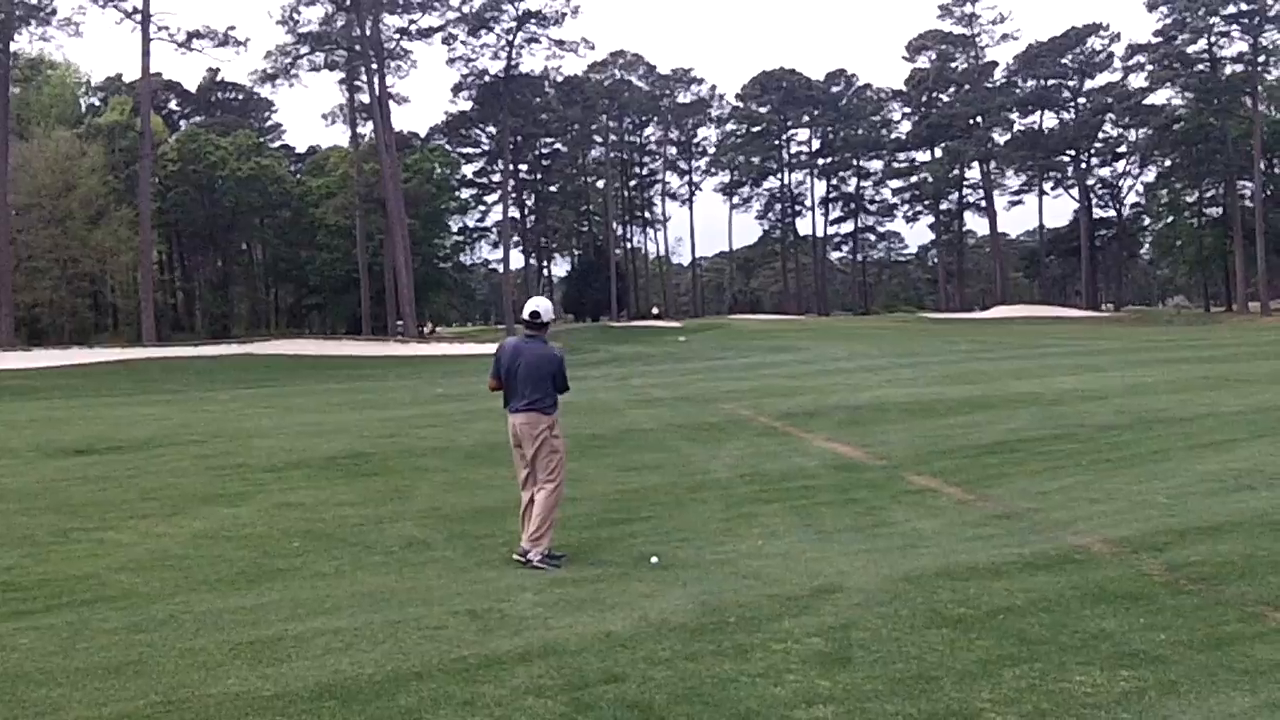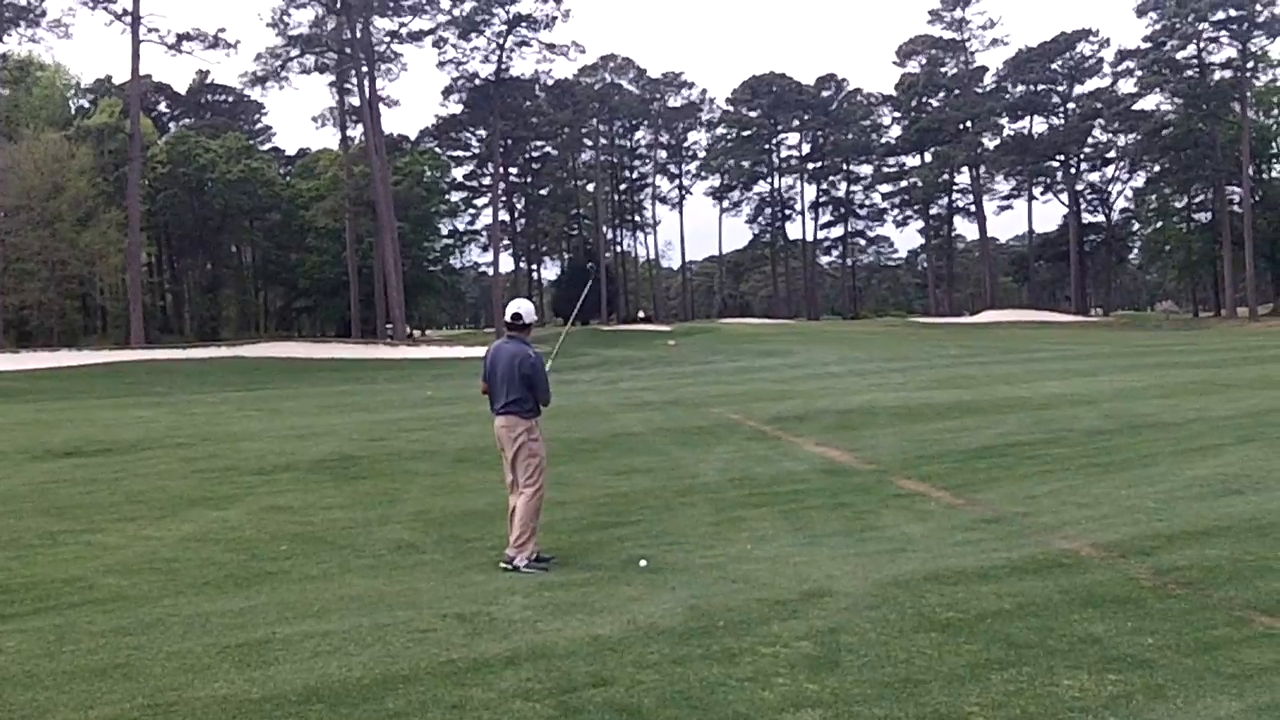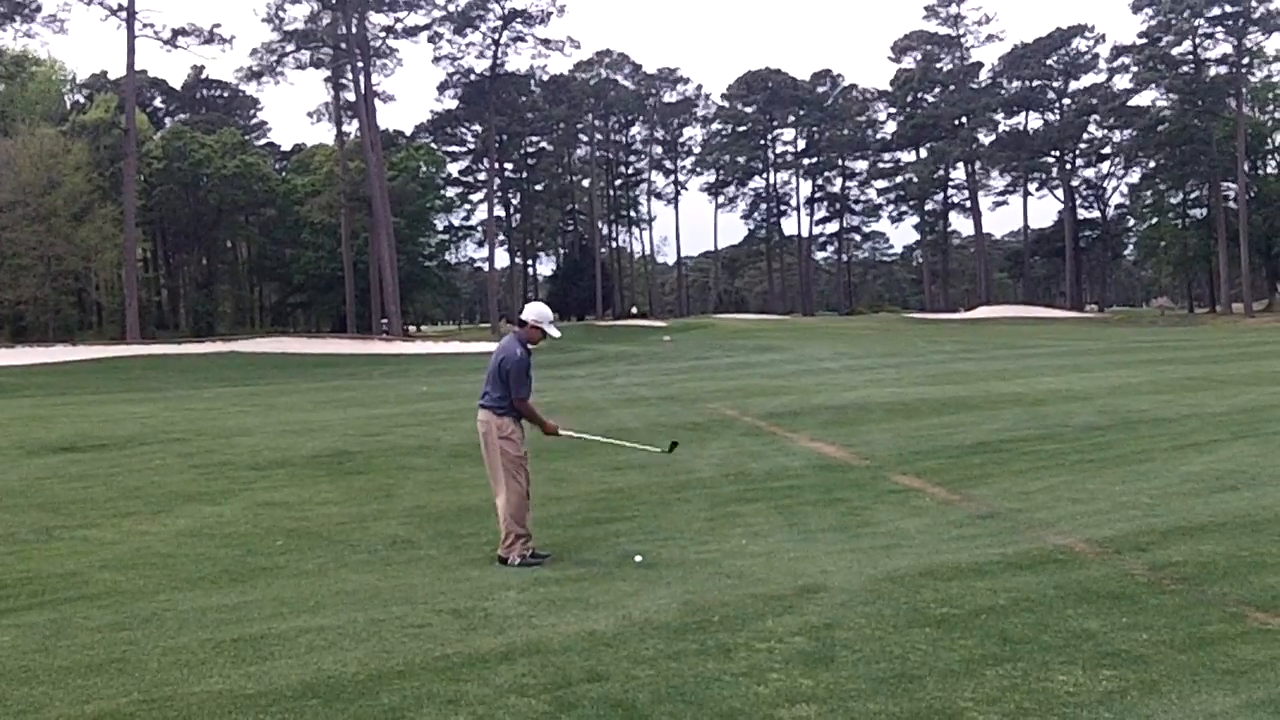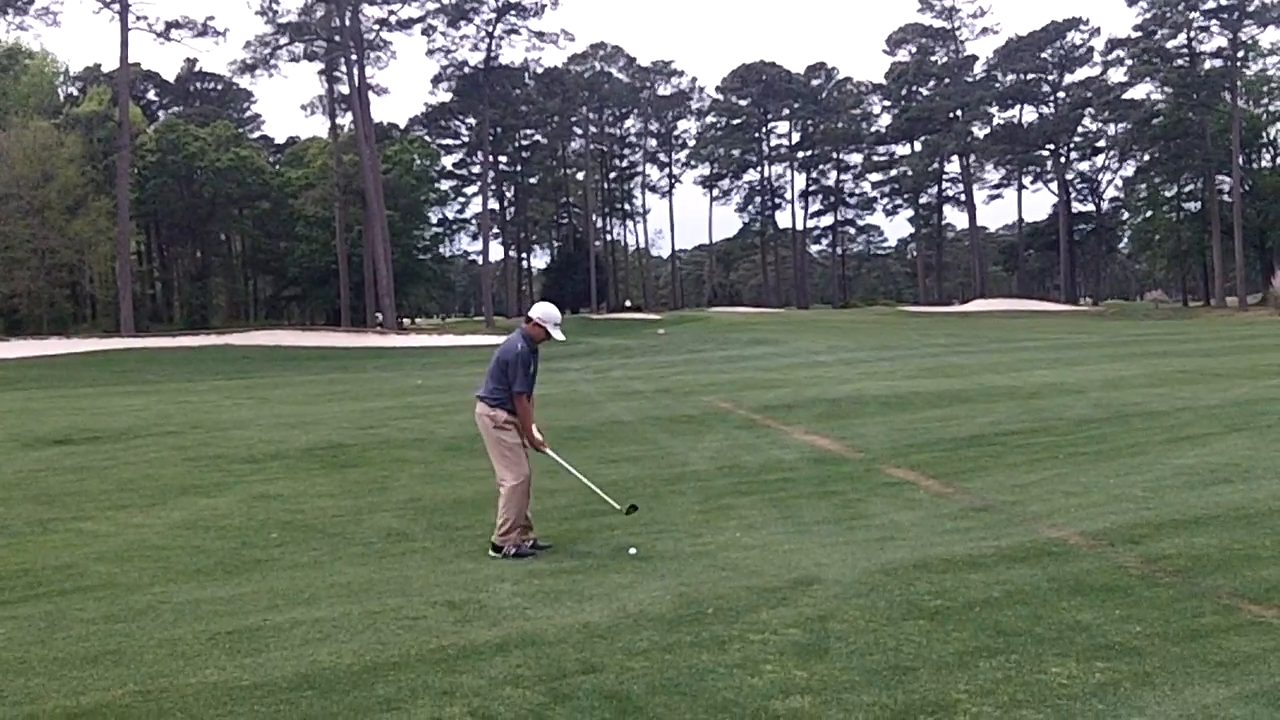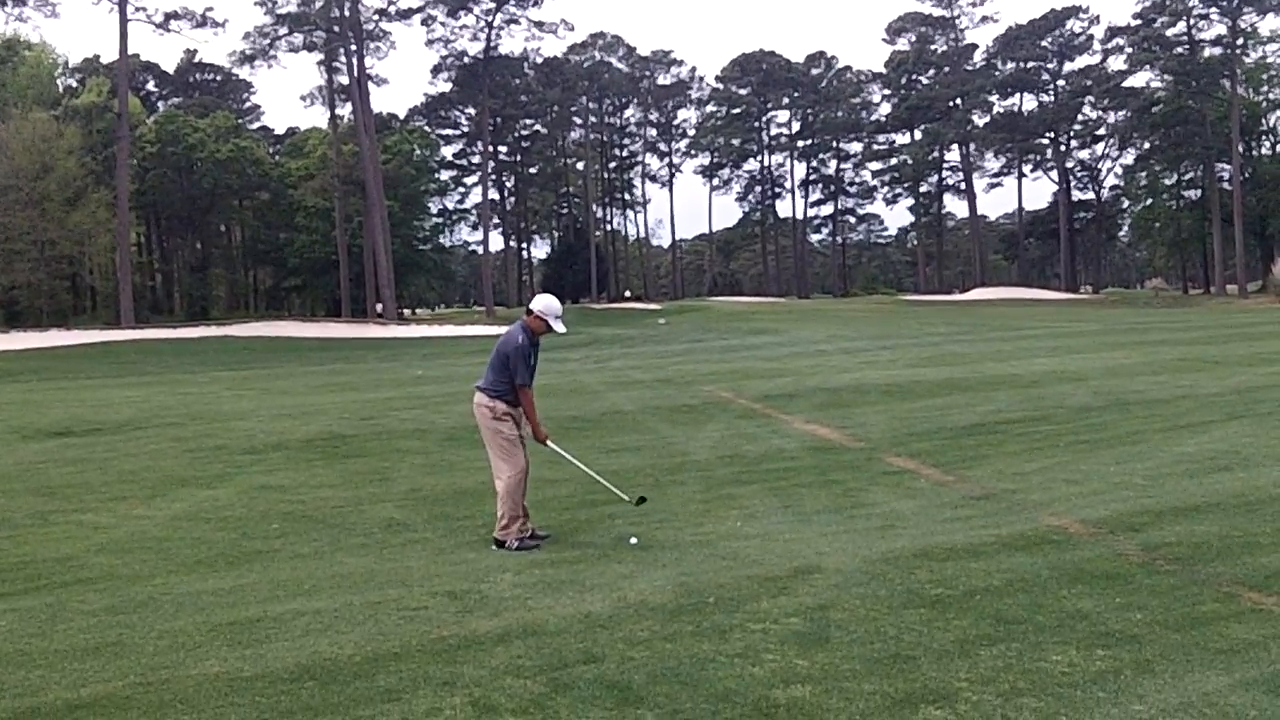
dt=0.7s
person 1, frame 1
left shoulder: (506, 347)
right shoulder: (553, 356)
left elbow: (493, 384)
right elbow: (562, 389)
left hip: (515, 420)
right hip: (541, 422)
left knee: (530, 485)
right knee: (549, 484)
left ankle: (533, 545)
right ankle: (533, 548)
person 1, frame 2
left shoulder: (493, 350)
right shoulder: (530, 356)
left elbow: (485, 388)
right elbow: (544, 400)
left hip: (501, 422)
right hip: (522, 425)
left knee: (517, 489)
right knee: (531, 489)
left ankle: (523, 549)
right ankle: (518, 555)
person 1, frame 3
left shoulder: (511, 344)
right shoulder: (517, 355)
right elbow: (520, 402)
left wrist: (538, 421)
right wrist: (544, 425)
left hip: (501, 420)
right hip: (501, 423)
left knee: (519, 485)
right knee: (512, 487)
left ankle: (522, 545)
right ankle: (510, 552)
person 1, frame 4
left shoulder: (528, 346)
right shoulder: (518, 350)
left elbow: (527, 394)
right elbow: (519, 398)
left wrist: (533, 427)
right wrist: (530, 435)
left hip: (506, 415)
right hip: (495, 415)
left knee: (521, 475)
right knee: (516, 476)
left ankle: (522, 536)
right ankle: (504, 541)
person 1, frame 5
left shoulder: (530, 338)
right shoulder: (518, 342)
left elbow: (526, 386)
right elbow: (522, 389)
left wrist: (532, 421)
right wrist: (536, 427)
left hip: (506, 407)
right hip: (494, 407)
left knee: (519, 467)
right knee: (512, 469)
left ankle: (520, 527)
right ankle: (505, 535)
